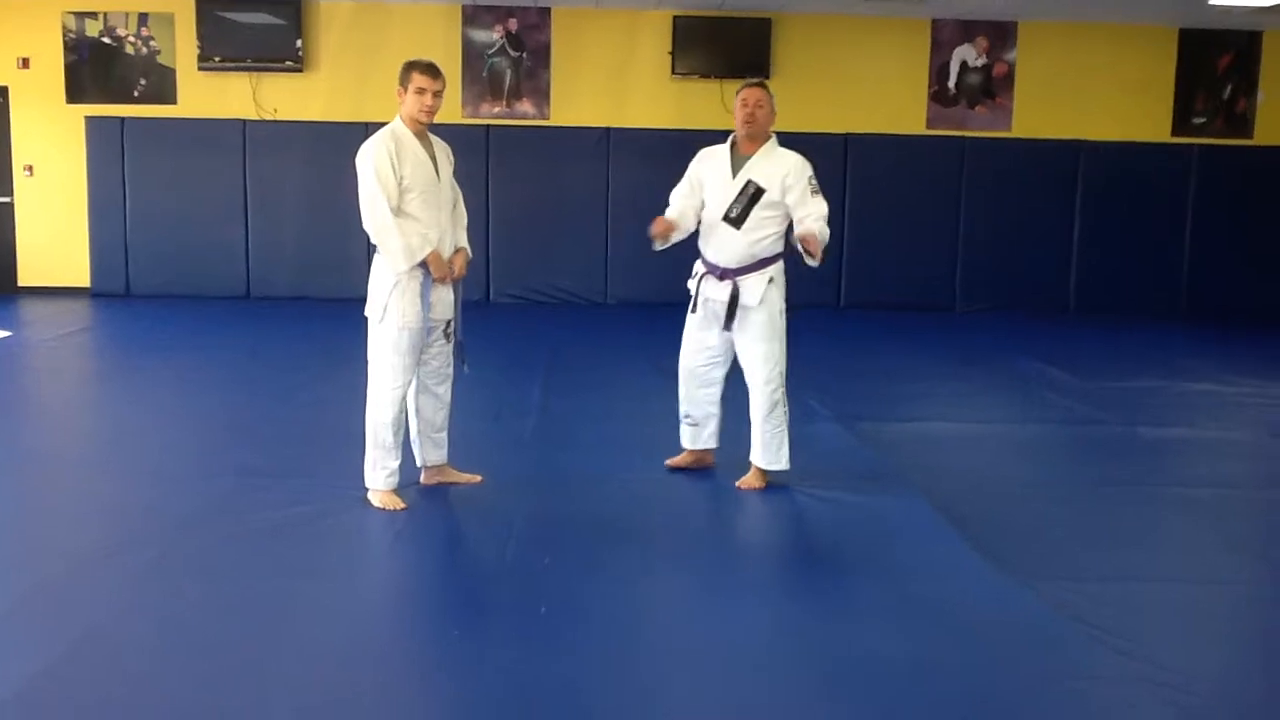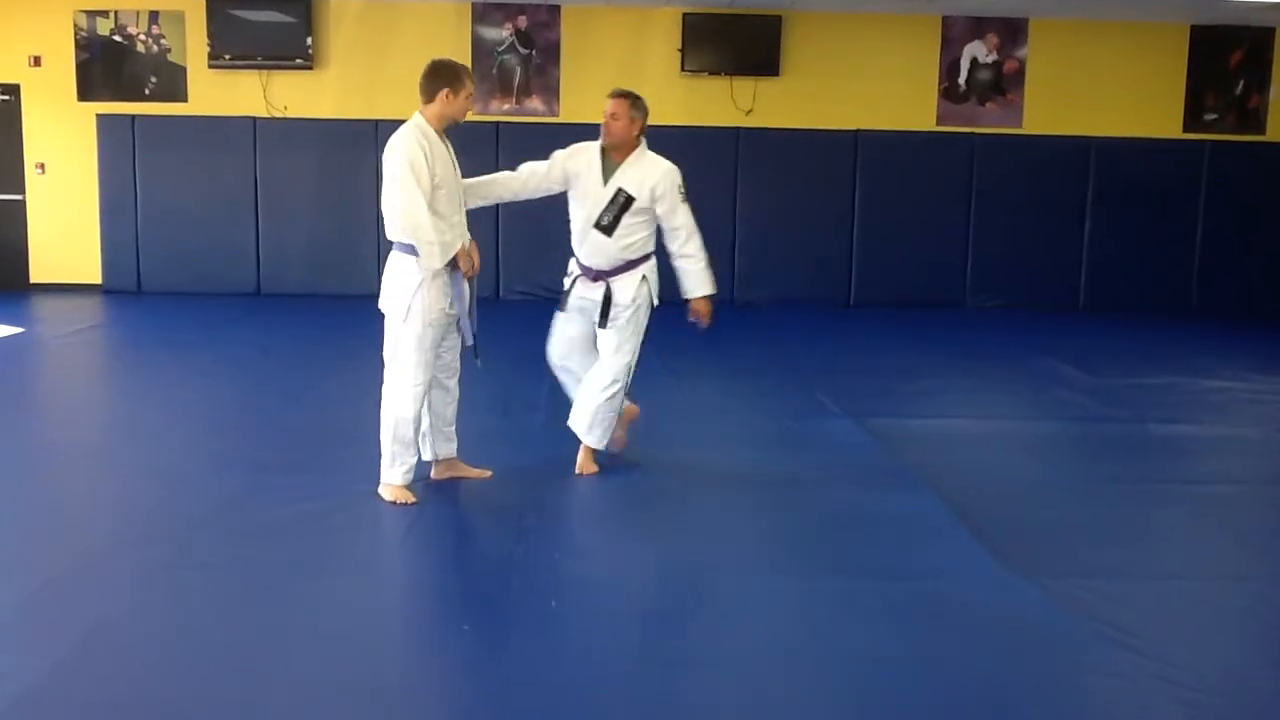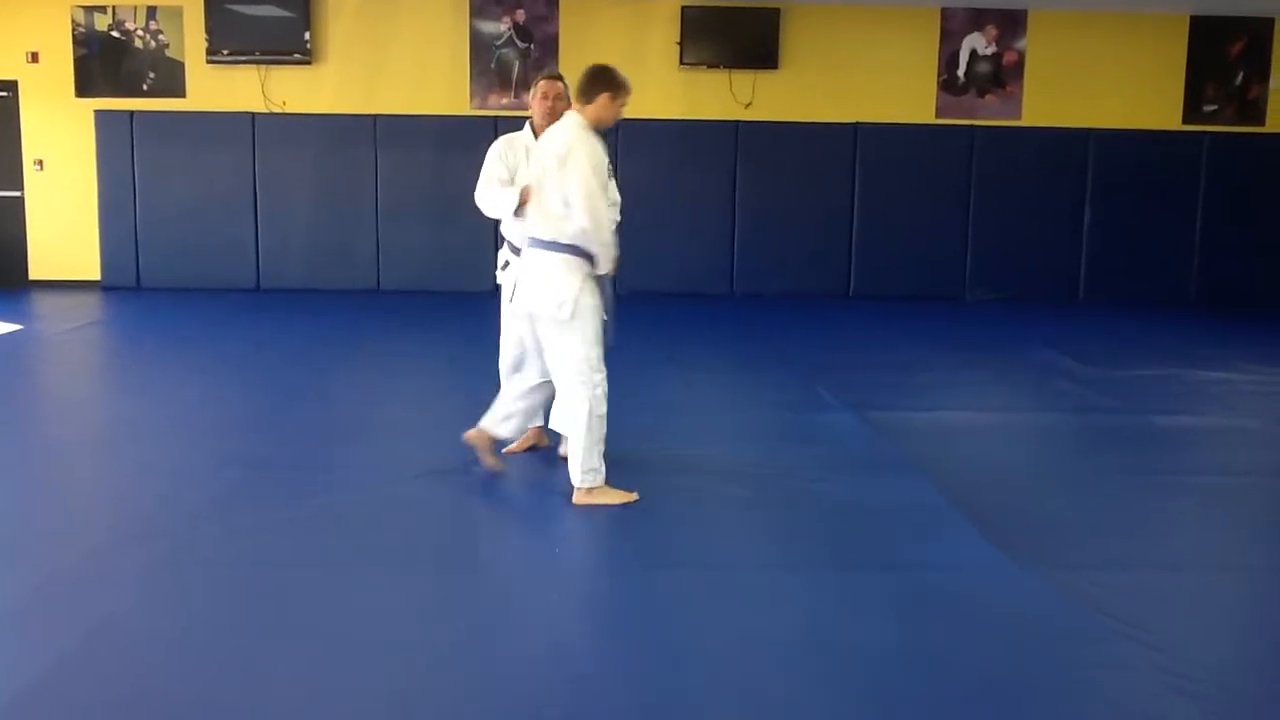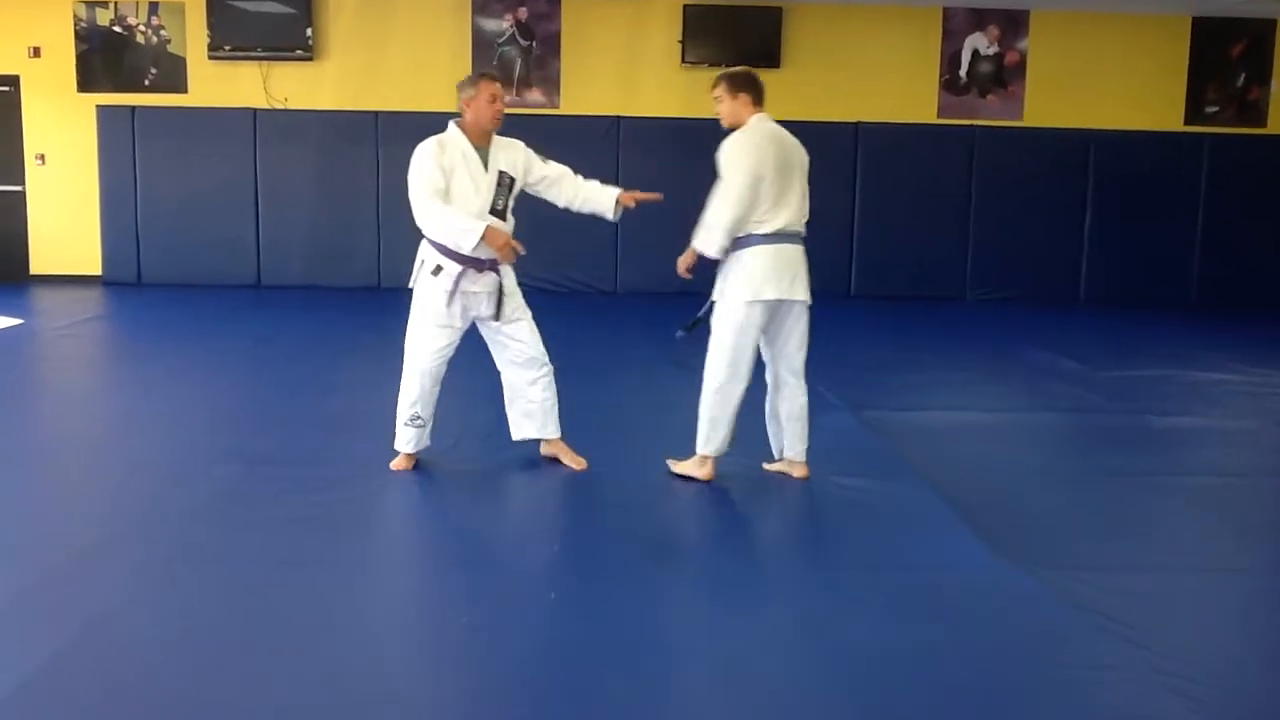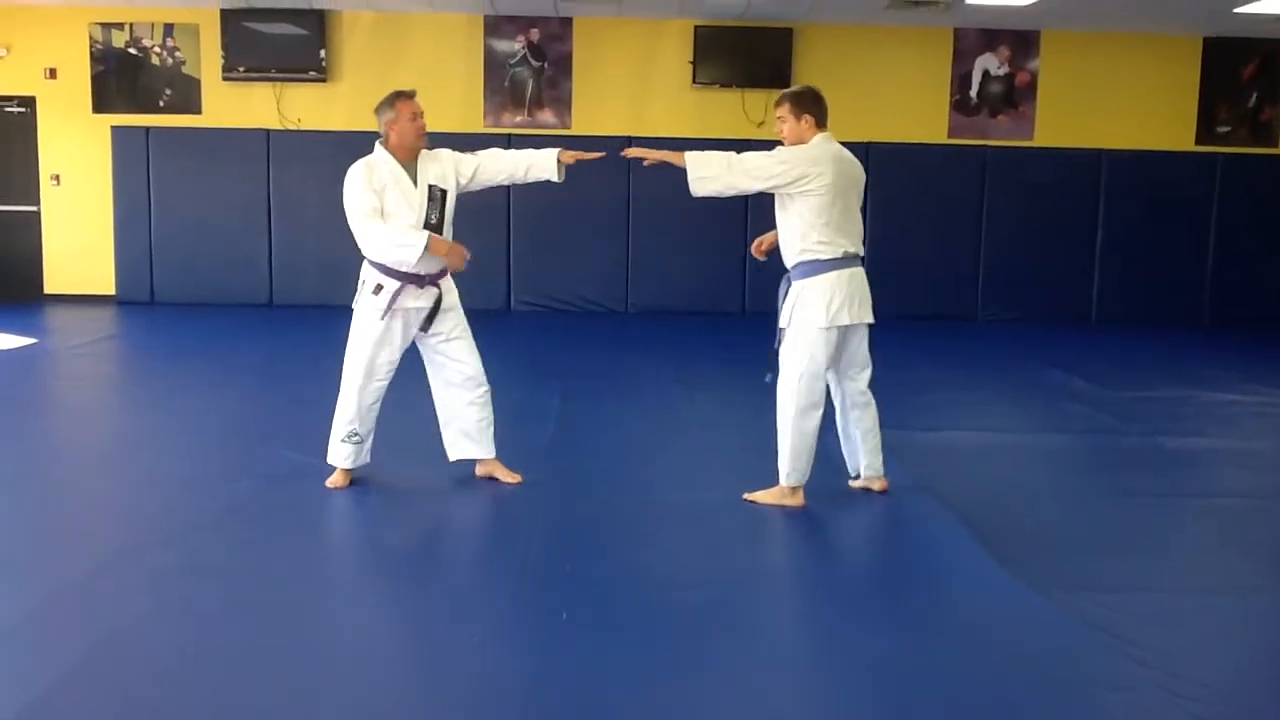
dt=1s
person 1, frame 1
left shoulder: (441, 149)
right shoulder: (381, 147)
left elbow: (454, 206)
right elbow: (379, 218)
left wrist: (459, 250)
right wrist: (427, 257)
left hip: (439, 281)
right hip: (401, 279)
left knee: (437, 378)
right knee: (391, 384)
left ankle: (434, 464)
right ankle: (380, 482)
person 1, frame 2
left shoulder: (439, 141)
right shoulder: (408, 143)
right elbow: (412, 216)
left wrist: (466, 245)
right wrist: (455, 252)
left hip: (446, 274)
right hip: (416, 275)
left knee: (444, 374)
right knee: (409, 379)
left ankle: (443, 458)
right ankle: (394, 476)
person 1, frame 3
left shoulder: (555, 135)
right shoulder: (583, 143)
right elbow: (590, 216)
left wrist: (594, 254)
right wrist: (606, 259)
left hip: (540, 262)
right hip: (564, 270)
left knee: (544, 364)
right knee: (584, 378)
left ankle: (489, 429)
right ankle: (588, 484)
person 1, frame 4
left shoulder: (740, 143)
right shoulder: (793, 145)
left elbow: (730, 205)
left wrist: (696, 249)
left hip: (749, 262)
right hip: (790, 262)
left knee: (727, 363)
right knee: (788, 367)
left ankle: (704, 458)
right ankle: (794, 458)
person 1, frame 5
left shoulder: (802, 161)
right shoulder: (848, 163)
left elbow: (736, 169)
left wrist: (664, 155)
right wrist: (783, 234)
left hip: (818, 287)
right hip: (849, 281)
left knee: (799, 387)
right knee: (852, 383)
left ankle: (790, 485)
right ankle: (871, 472)
person 2, frame 1
left shoulder: (790, 165)
right shoulder: (707, 159)
left elbow: (813, 220)
right elbow: (683, 210)
left wrist: (812, 240)
right wrist: (667, 226)
left hip: (758, 286)
right hip: (709, 283)
left knee: (764, 378)
right knee: (696, 367)
left ankle: (761, 463)
right ankle: (699, 448)
person 2, frame 2
left shoulder: (660, 173)
right shoulder: (577, 157)
left elbow: (682, 234)
right elbow: (525, 181)
left wrist: (699, 291)
right wrist: (465, 188)
left hip: (629, 284)
right hip: (584, 279)
left knee: (612, 366)
right knee: (563, 353)
left ankle: (588, 443)
right ankle: (620, 410)
person 2, frame 3
right shoulder: (506, 146)
left elbow: (609, 208)
right elbow: (487, 197)
right wrist: (525, 194)
right hip: (520, 265)
right knee: (517, 352)
right ankle: (534, 428)
person 2, frame 4
left shoulder: (514, 152)
right shoulder: (433, 151)
left elbow: (562, 184)
right elbow: (429, 212)
left wrist: (615, 197)
right wrist: (484, 232)
left hip: (494, 276)
right hip: (445, 274)
left knee: (529, 357)
right knee: (424, 362)
left ankle: (550, 439)
right ankle: (410, 447)
person 2, frame 5
left shoulder: (444, 163)
right shoulder: (364, 173)
left elbow: (499, 165)
right elbow: (368, 233)
left wrist: (556, 157)
right wrist: (427, 242)
left hip: (436, 293)
right hip: (386, 292)
left knee: (467, 375)
right knee: (362, 381)
left ankle: (485, 459)
right ankle: (345, 463)
